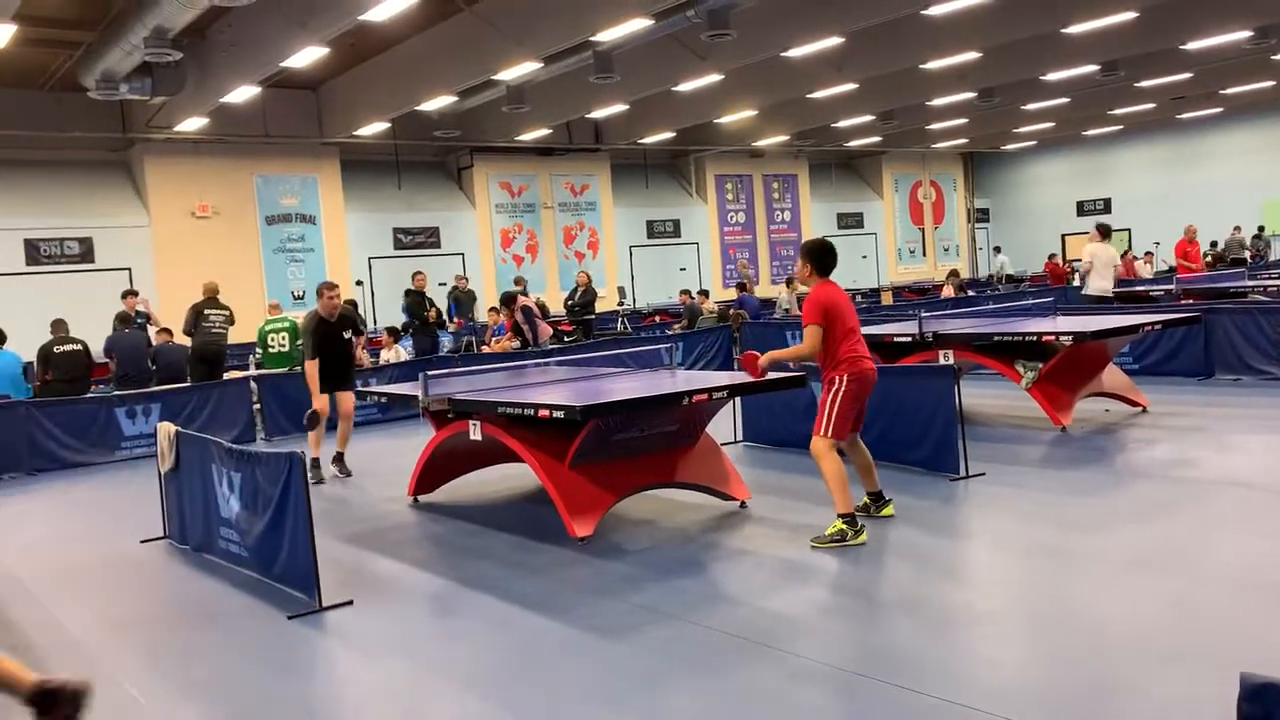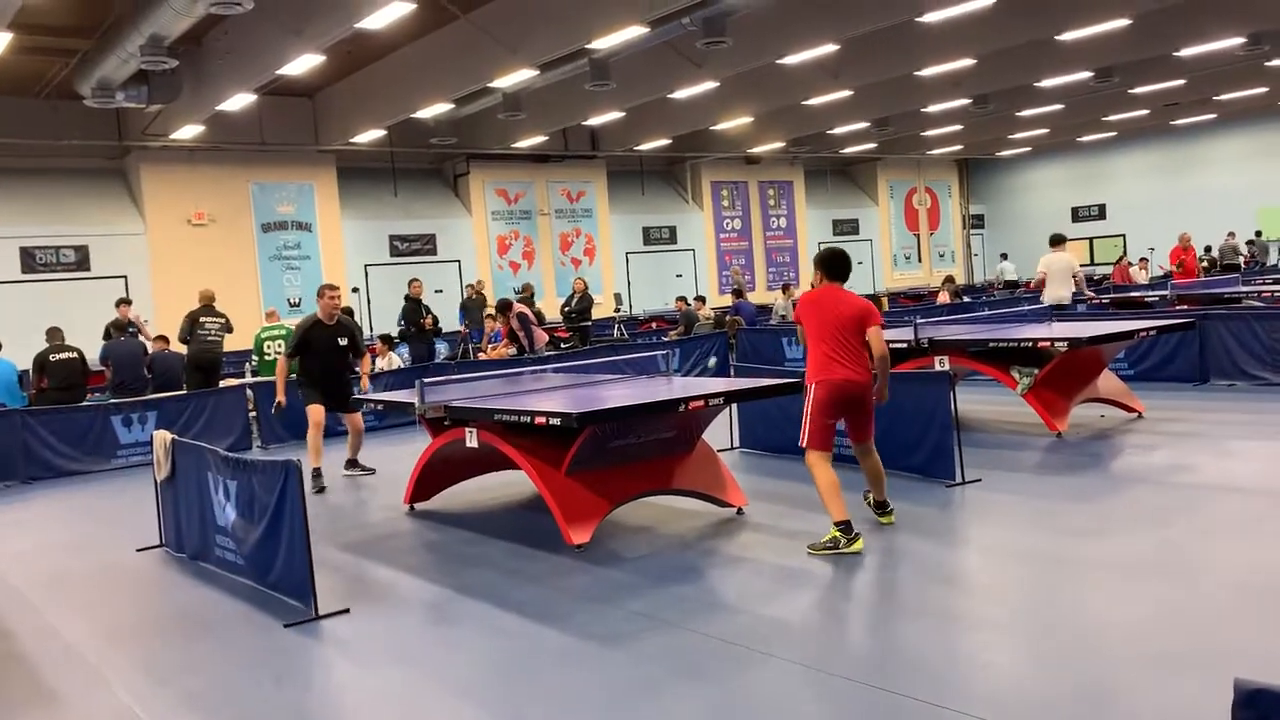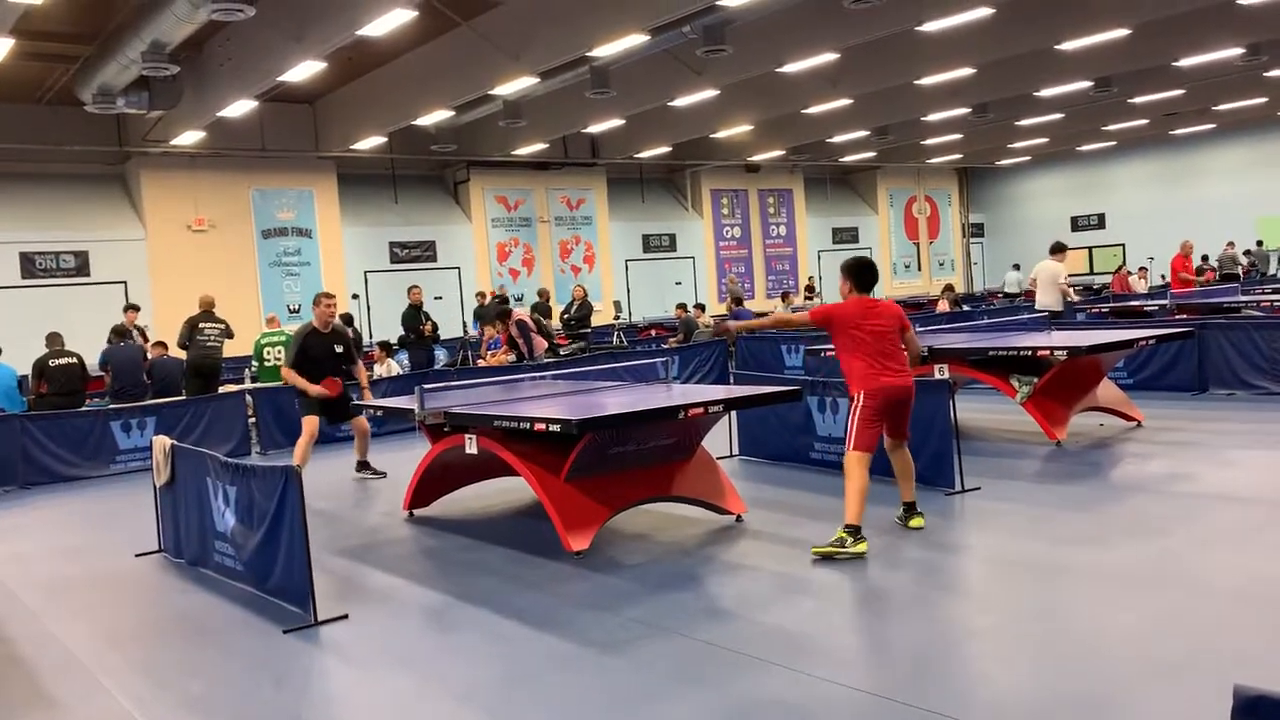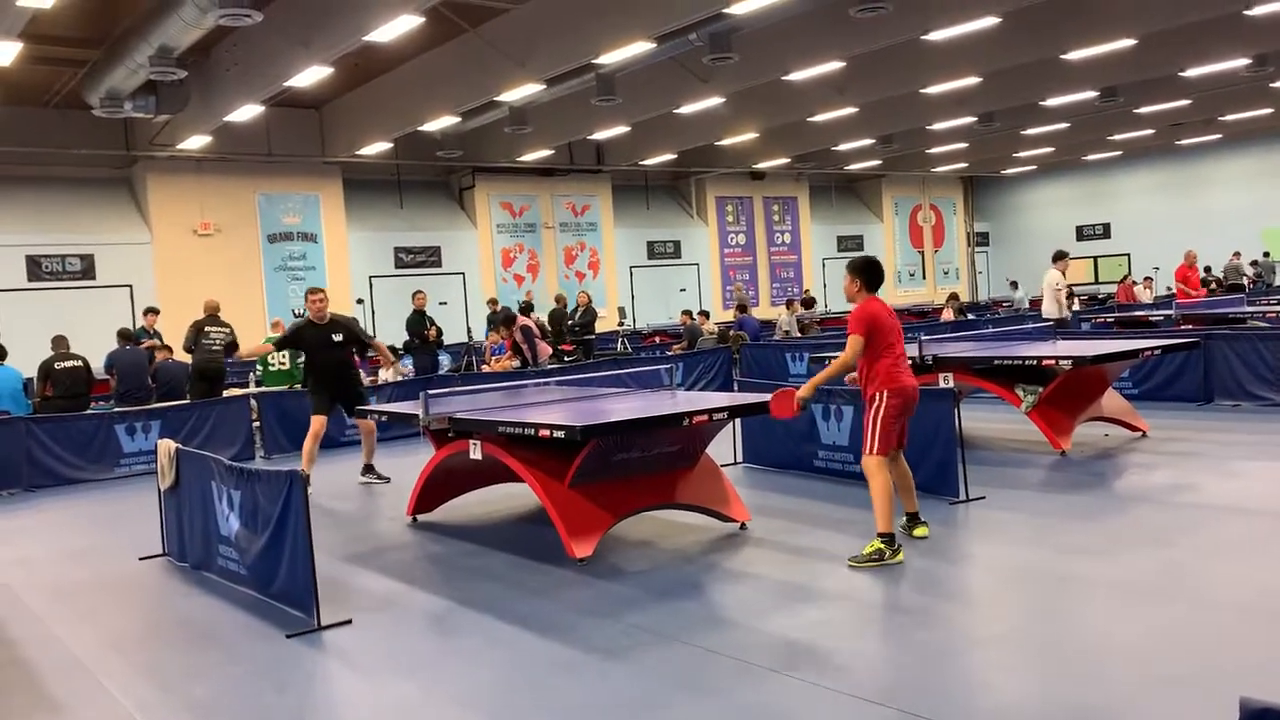
dt=0.4s
person 1, frame 1
left shoulder: (816, 298)
right shoulder: (838, 293)
left elbow: (808, 349)
left wrist: (772, 357)
right wrist: (811, 358)
left hip: (846, 376)
right hip: (863, 372)
left knee: (822, 447)
right knee: (849, 439)
left ankle: (849, 525)
right ankle: (878, 500)
person 1, frame 2
left shoulder: (806, 301)
right shoulder: (864, 306)
right elbow: (880, 352)
right wrist: (883, 384)
left hip: (823, 385)
right hip: (860, 384)
left knee: (817, 459)
right knee: (864, 448)
left ankle: (845, 532)
right ankle: (881, 505)
person 1, frame 3
left shoulder: (834, 313)
right shoulder: (894, 310)
left elbow: (786, 320)
right elbow: (915, 351)
left wrist: (743, 325)
left hip: (870, 391)
right hip: (903, 386)
left knee: (856, 461)
right knee: (897, 444)
left ankle: (852, 534)
right ankle: (911, 510)
person 1, frame 4
left shoulder: (862, 312)
right shoulder: (885, 310)
left elbow: (849, 359)
left wrist: (811, 385)
right wrist: (862, 375)
left hip: (886, 392)
right hip: (903, 387)
left knee: (874, 464)
right knee: (894, 457)
left ankle: (886, 544)
right ankle: (914, 520)
person 2, frame 1
left shoulder: (348, 314)
right shoulder: (311, 325)
left elbow: (360, 333)
right elbow: (310, 363)
left wrist: (357, 347)
right wrist: (315, 398)
left hip: (344, 371)
right hip: (319, 373)
left knee: (347, 412)
right knee: (321, 412)
left ankle: (338, 459)
right ankle: (315, 463)
person 2, frame 2
left shoulder: (349, 326)
right shoulder: (306, 327)
left elbow: (363, 354)
right elbow: (285, 359)
left wrist: (364, 375)
right wrist: (280, 392)
left hip: (340, 385)
right hip: (311, 385)
left knee: (357, 427)
right knee: (317, 422)
left ankle: (352, 462)
right ankle: (316, 474)
person 2, frame 3
left shoulder: (341, 334)
right shoulder: (302, 335)
left elbow: (355, 364)
right elbow: (287, 371)
left wrist: (365, 389)
right wrist: (309, 388)
left hip: (338, 393)
right hip: (311, 394)
left knee: (363, 429)
right knee: (310, 432)
left ankle: (362, 465)
person 2, frame 4
left shoulder: (344, 323)
right shoulder: (300, 329)
left elbow: (373, 342)
right elbow: (273, 345)
left wrist: (391, 361)
right wrist: (244, 354)
left hip: (350, 384)
right hip: (321, 388)
left knee: (368, 427)
right knee: (317, 430)
left ankle: (367, 470)
right ankle: (305, 478)
